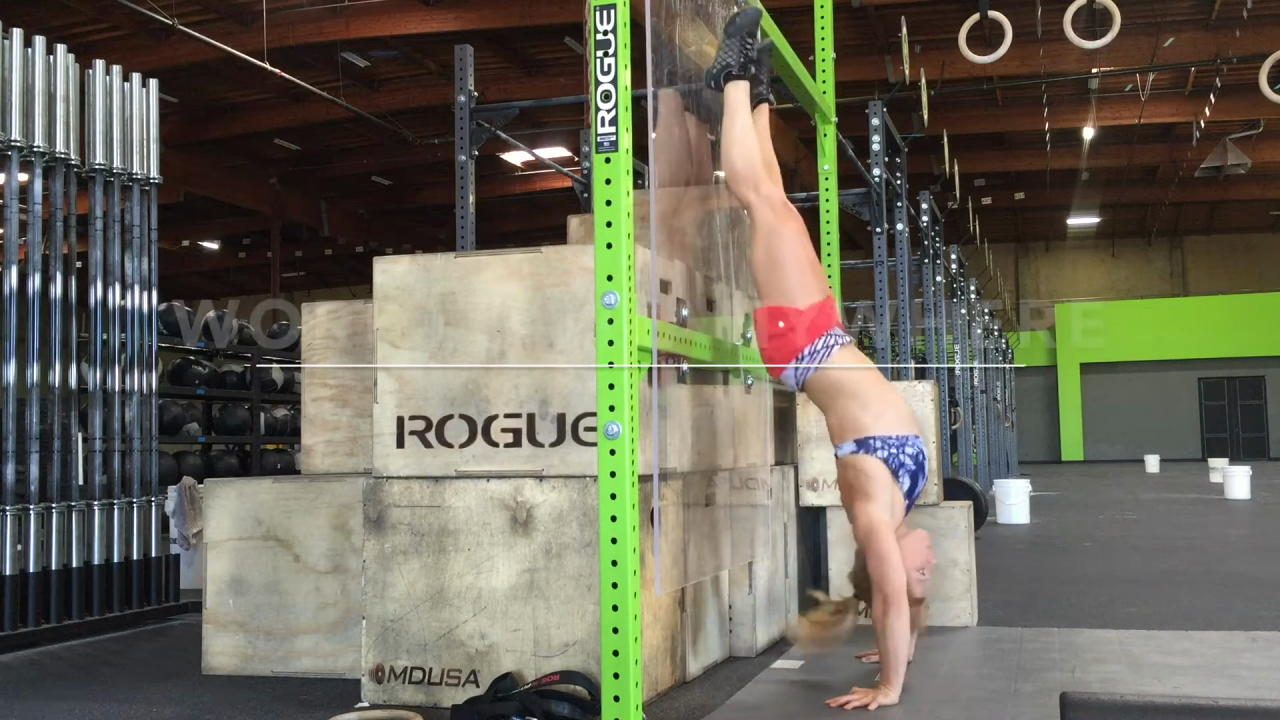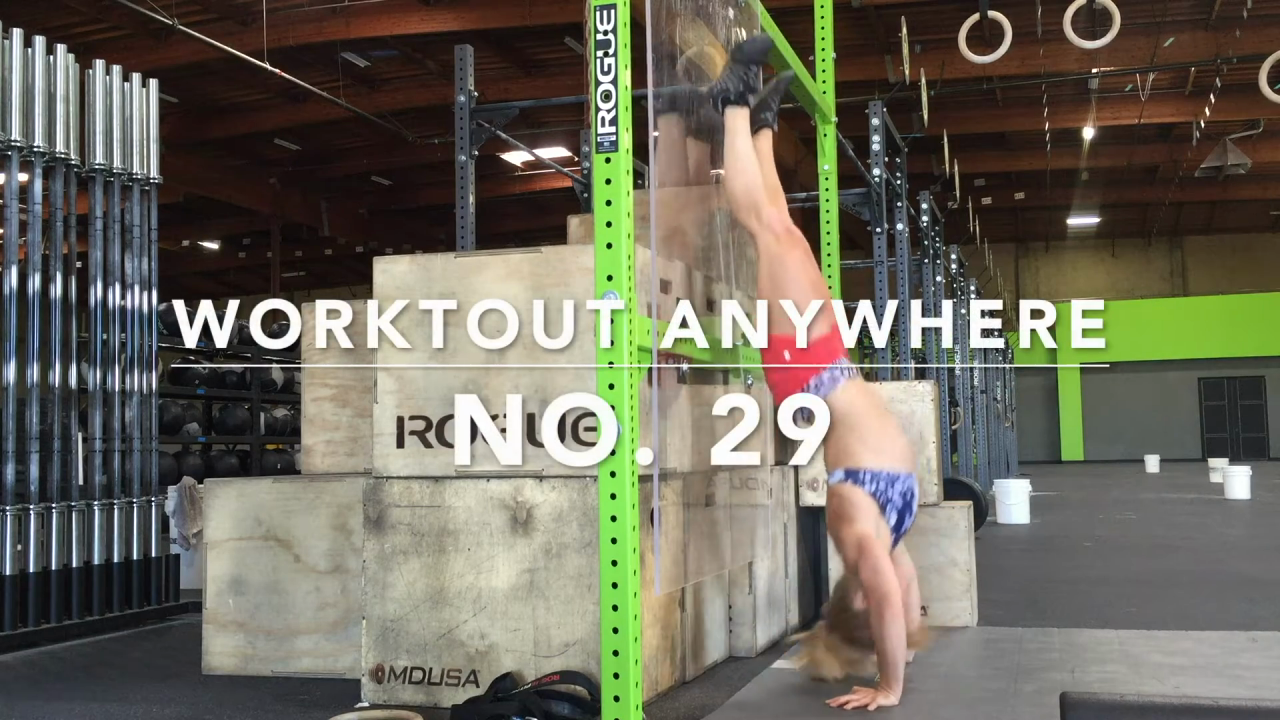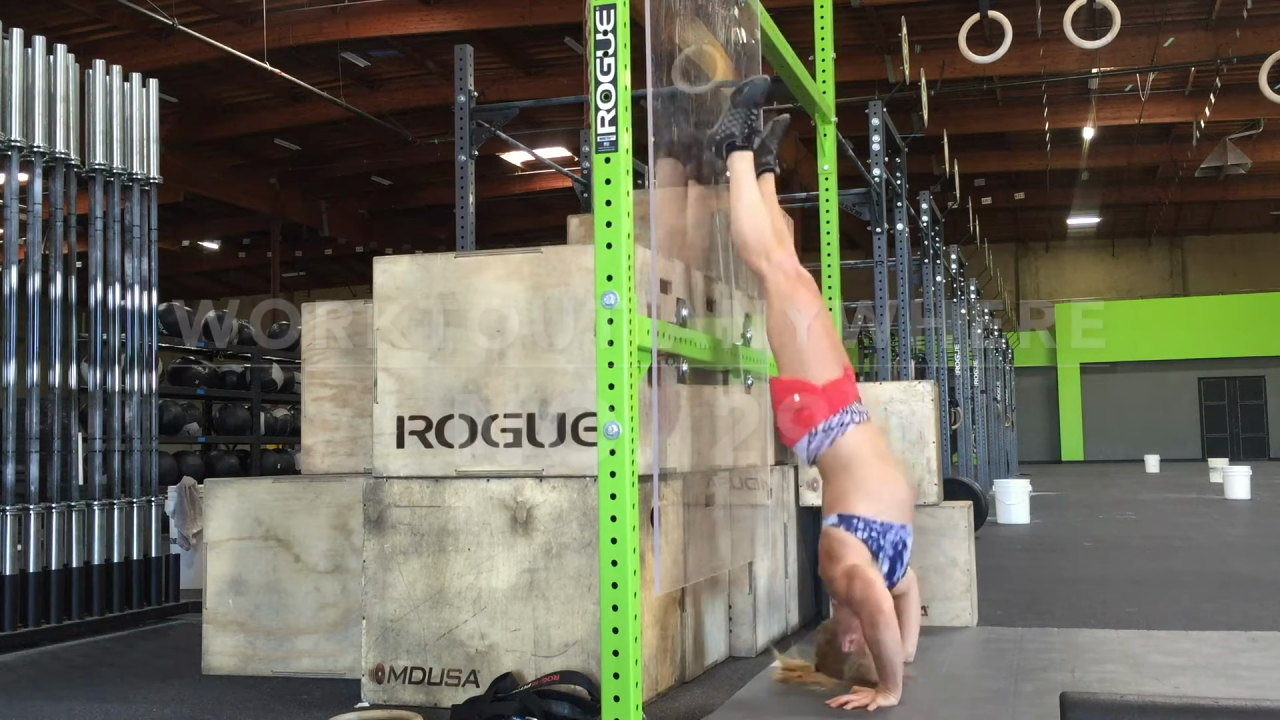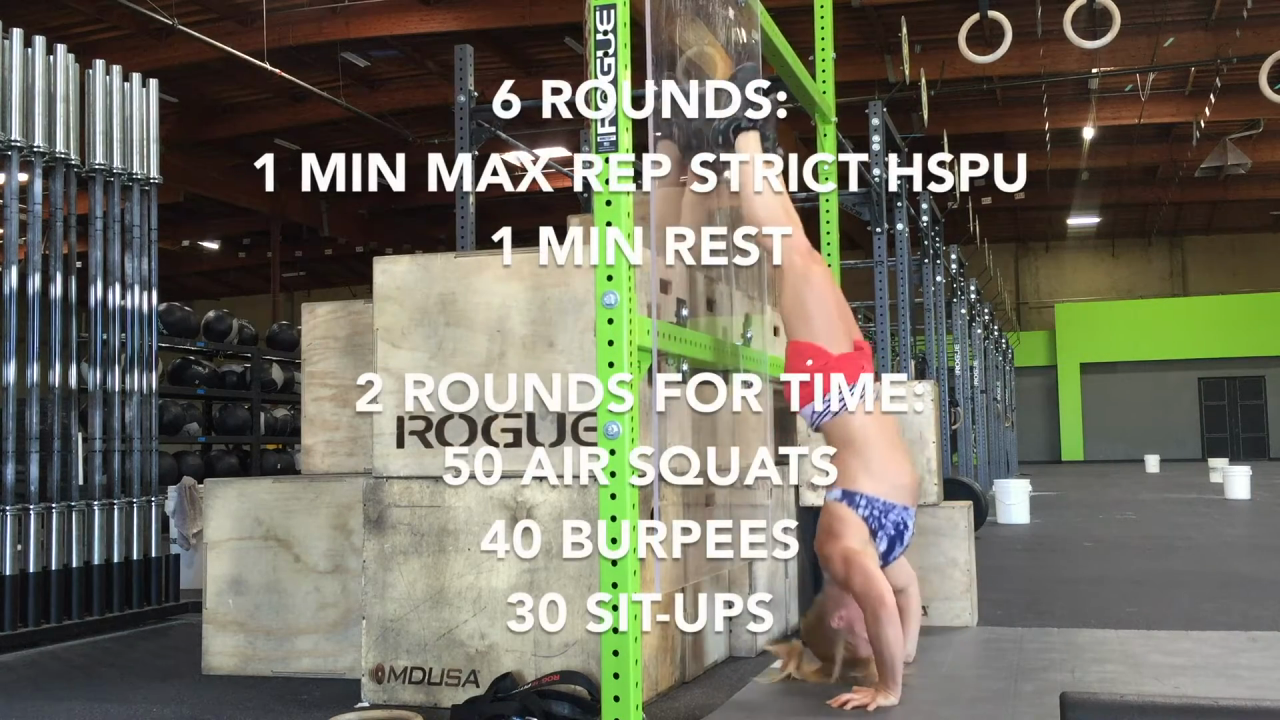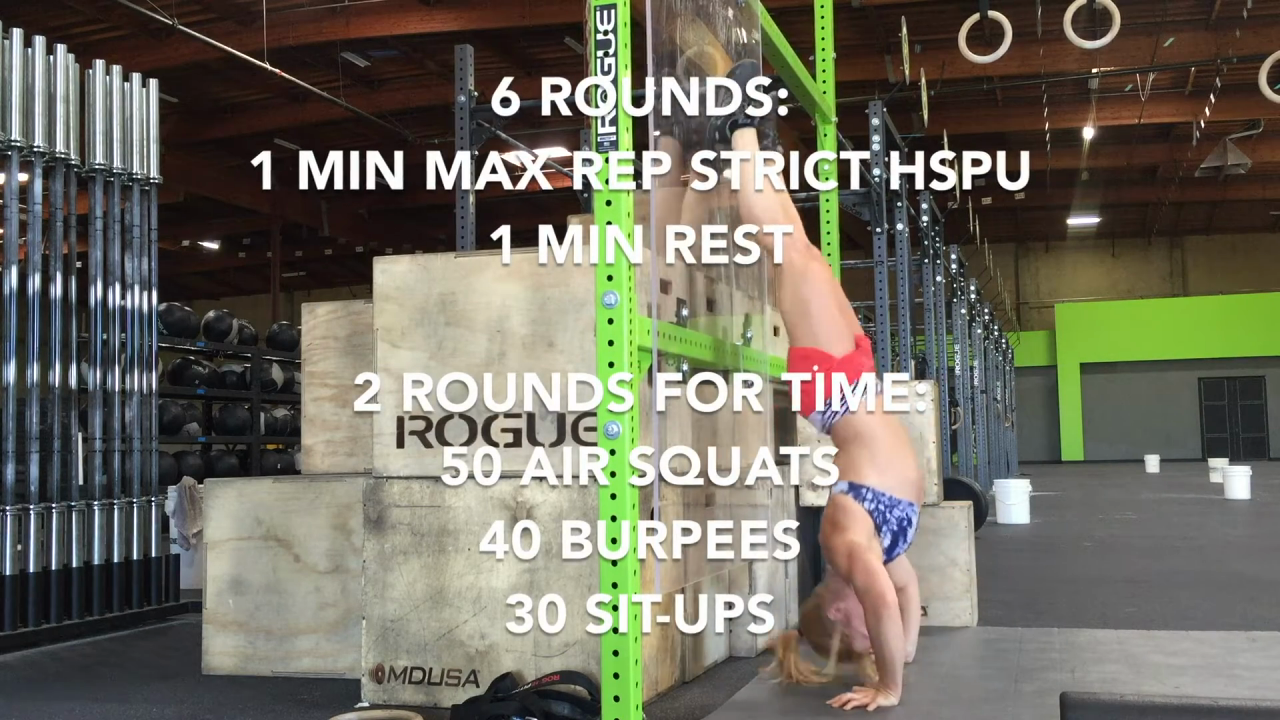
dt=1s
person 1, frame 1
left shoulder: (881, 496)
right shoulder: (873, 499)
right wrist: (890, 687)
left hip: (812, 342)
right hip: (802, 343)
left knee: (772, 206)
right knee: (764, 202)
left ankle: (751, 87)
right ankle: (736, 76)
person 1, frame 2
left shoulder: (868, 525)
right shoulder: (862, 523)
right wrist: (890, 687)
left hip: (819, 368)
right hip: (809, 368)
left knee: (778, 230)
right knee: (772, 228)
left ankle: (758, 116)
right ankle: (738, 103)
person 1, frame 3
right shoulder: (849, 563)
left wrist: (894, 677)
right wrist: (889, 688)
left hip: (830, 407)
right hip: (822, 408)
left knee: (784, 269)
right knee: (779, 270)
right ankle: (741, 148)
person 1, frame 4
right shoulder: (848, 544)
left wrist: (891, 680)
right wrist: (889, 685)
left hip: (838, 378)
right hip: (831, 379)
left knee: (794, 251)
right knee: (790, 249)
right ankle: (745, 131)
person 1, frame 5
left shoulder: (859, 536)
right shoulder: (853, 538)
left wrist: (891, 680)
right wrist: (888, 685)
left hip: (841, 373)
right hip: (833, 374)
left knee: (793, 248)
right knee: (786, 245)
right ankle: (742, 125)
